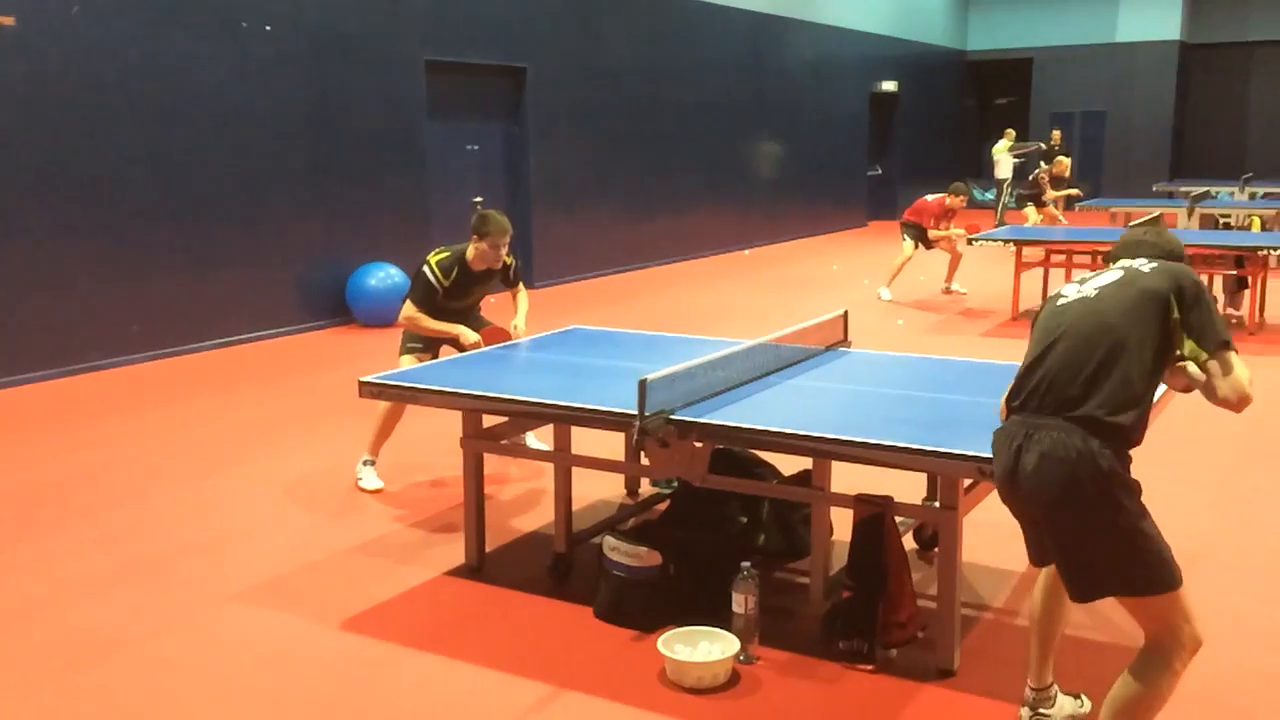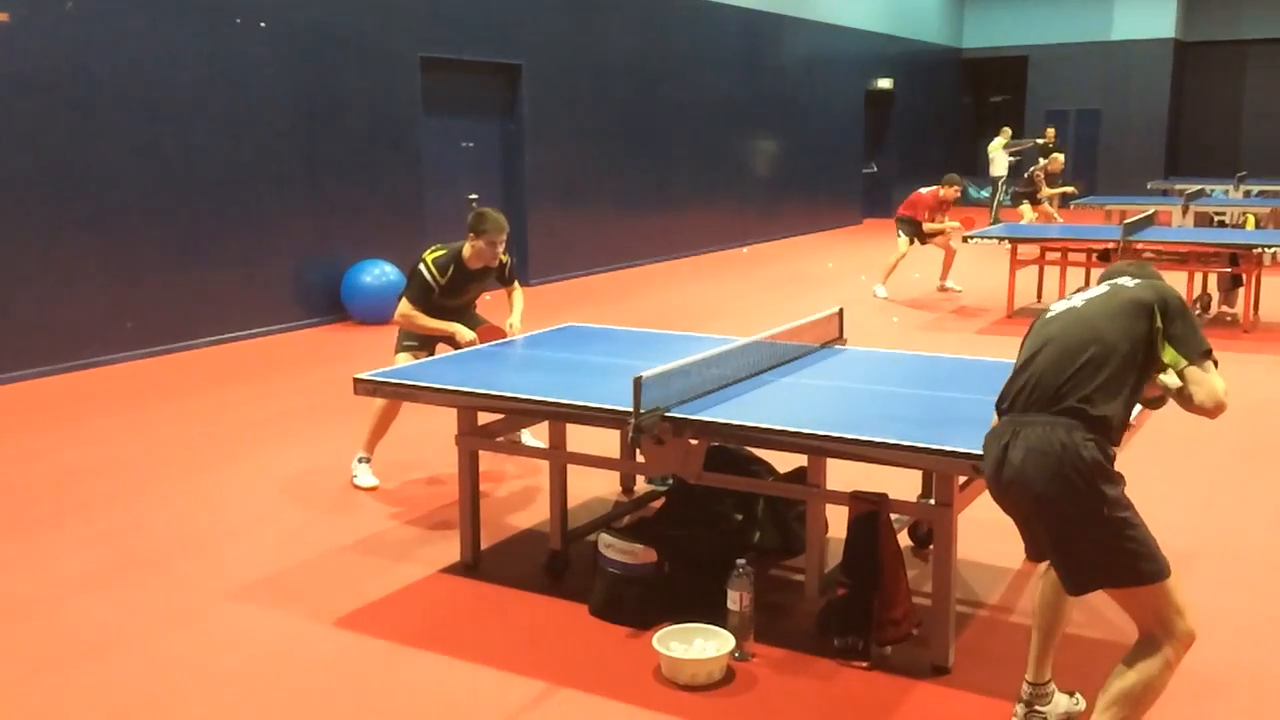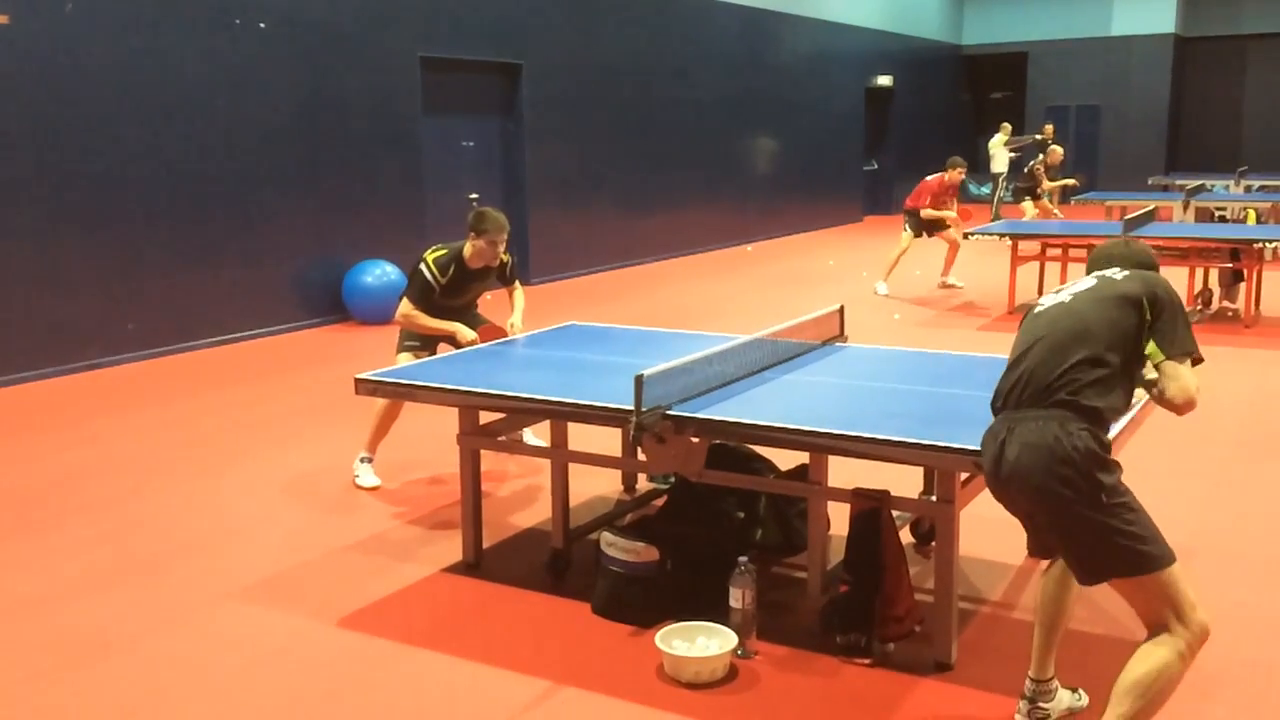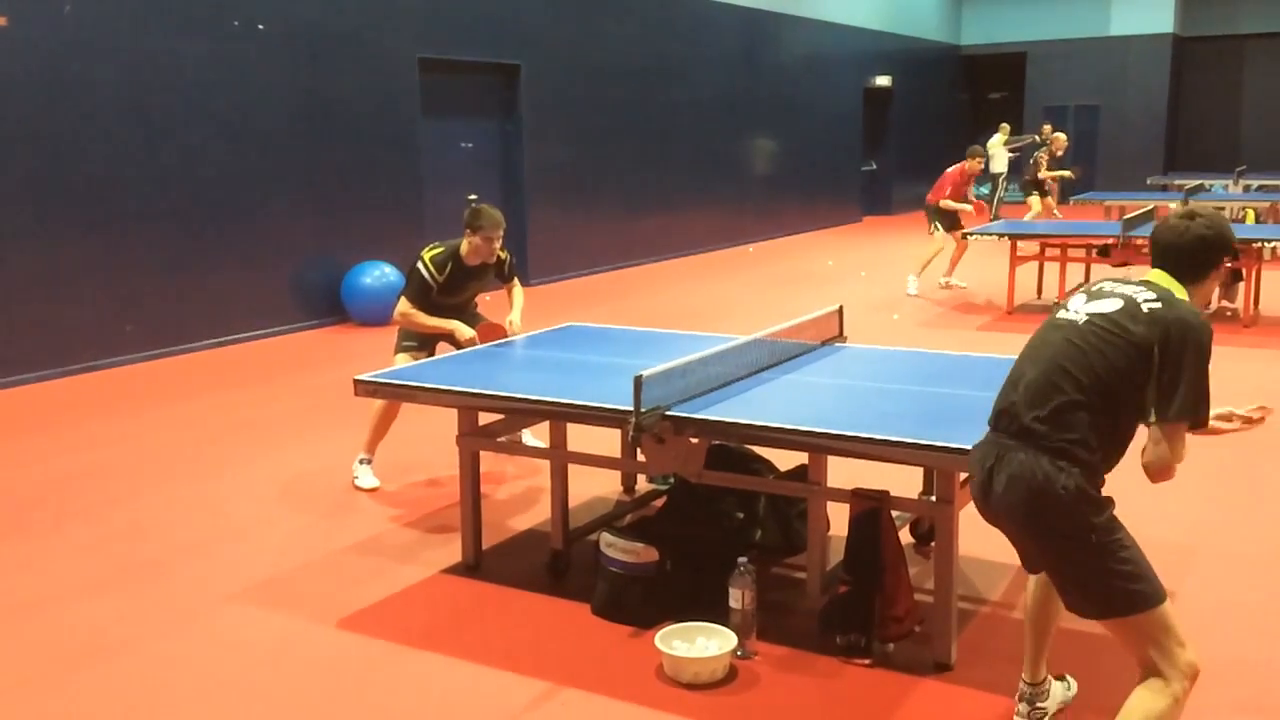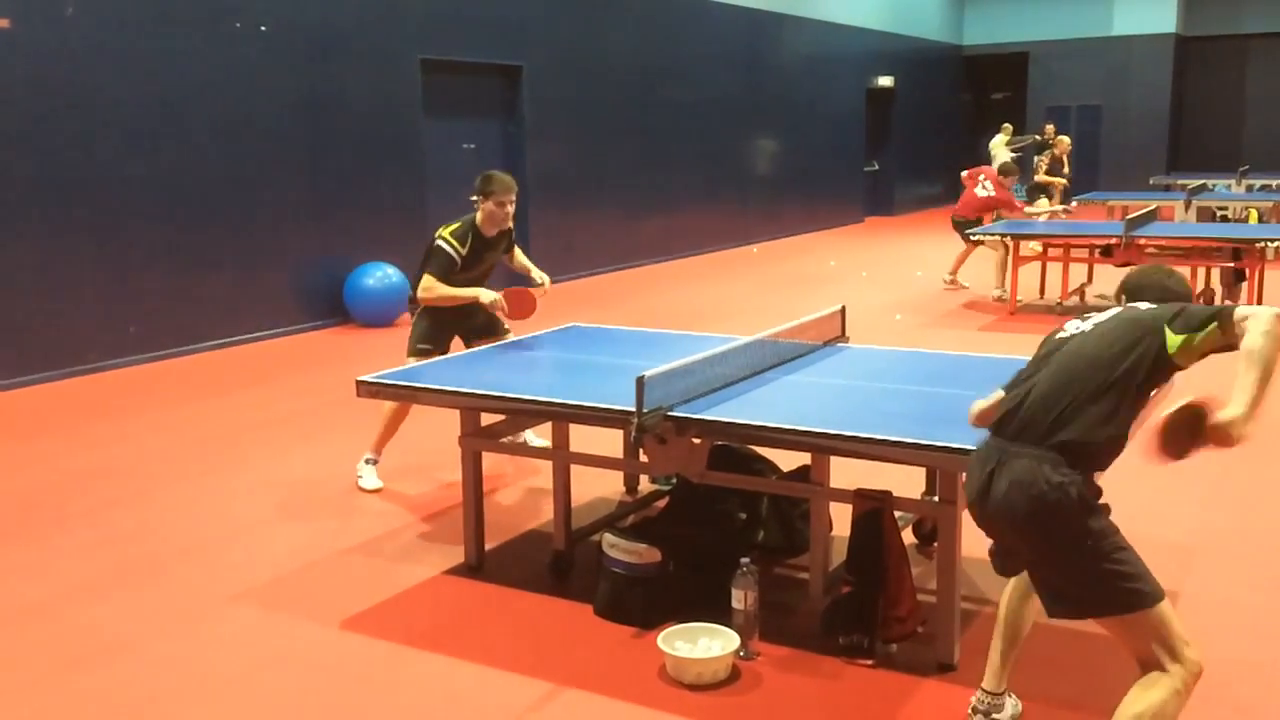
dt=0.4s
person 1, frame 1
left shoulder: (1068, 289)
right shoulder: (1176, 279)
right elbow: (1236, 393)
right wrist: (1186, 370)
left hip: (1014, 451)
right hip: (1081, 460)
left knee: (1061, 561)
right knee: (1176, 639)
person 1, frame 2
left shoulder: (1061, 308)
right shoulder: (1158, 295)
right elbow: (1211, 400)
right wrist: (1163, 381)
left hip: (1003, 453)
right hip: (1064, 457)
left knee: (1065, 552)
right knee: (1169, 634)
person 1, frame 3
left shoulder: (1051, 300)
right shoulder: (1151, 287)
right elbow: (1181, 397)
right wrist: (1143, 371)
left hip: (1002, 447)
right hip: (1060, 451)
left knee: (1066, 550)
right knee: (1182, 627)
person 1, frame 4
left shoulder: (1094, 290)
right shoulder: (1184, 321)
right elbow: (1159, 464)
left wrist: (1194, 415)
right wrist: (1179, 421)
left hip: (991, 467)
right hip: (1050, 484)
left knee: (1058, 559)
right knee: (1172, 669)
person 1, frame 5
left shoulder: (1073, 329)
right shoulder: (1164, 320)
left elbow: (980, 414)
right wrist: (1236, 413)
left hip: (986, 475)
right hip: (1047, 490)
left knee: (1039, 562)
right knee: (1175, 667)
person 2, frame 1
left shoulder: (504, 261)
right shoulder: (441, 266)
left elbow: (519, 291)
right elbow: (407, 317)
left wrist: (519, 318)
right wrist: (457, 332)
left hip: (467, 318)
right hip: (426, 323)
left ankle: (519, 433)
right ankle: (368, 462)
person 2, frame 2
left shoulder: (500, 260)
right shoulder: (437, 264)
left elbow: (514, 289)
right elbow: (403, 315)
left wrist: (515, 316)
right wrist: (453, 330)
left hip: (463, 317)
right hip: (421, 320)
left ankle: (514, 430)
right ankle: (363, 459)
person 2, frame 3
left shoulder: (500, 260)
right shoulder: (438, 264)
left elbow: (515, 289)
right elbow: (404, 315)
left wrist: (516, 316)
right wrist: (454, 330)
left hip: (464, 316)
right hip: (423, 321)
left ankle: (516, 429)
right ankle: (365, 459)
person 2, frame 4
left shoulder: (499, 257)
right shoulder: (435, 262)
left elbow: (514, 286)
right elbow: (402, 314)
left wrist: (515, 314)
right wrist: (452, 328)
left hip: (463, 314)
right hip: (422, 319)
left ankle: (515, 431)
right ankle: (364, 460)
person 2, frame 5
left shoulder: (505, 228)
right shoulder: (454, 239)
left elbow: (512, 252)
right elbow: (425, 292)
left wrist: (532, 270)
right wrist: (477, 293)
left hip: (474, 303)
right hip: (436, 306)
left ankle: (517, 432)
right ankle: (370, 459)
